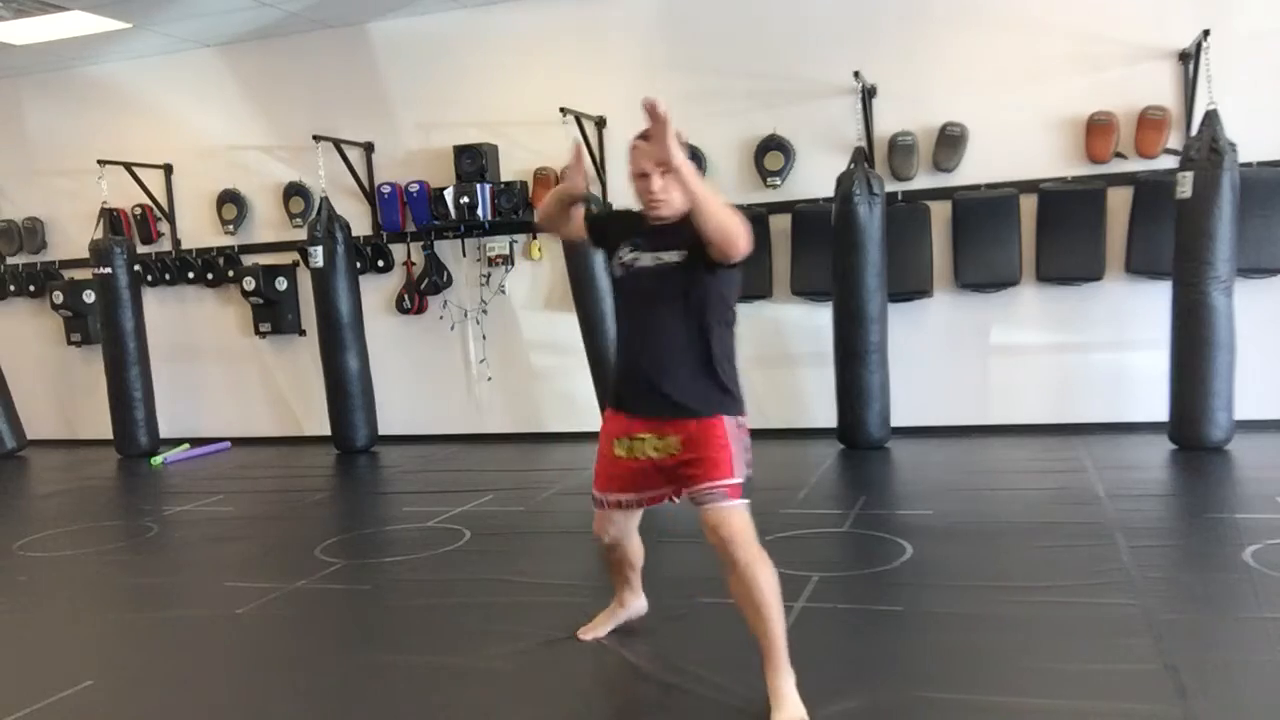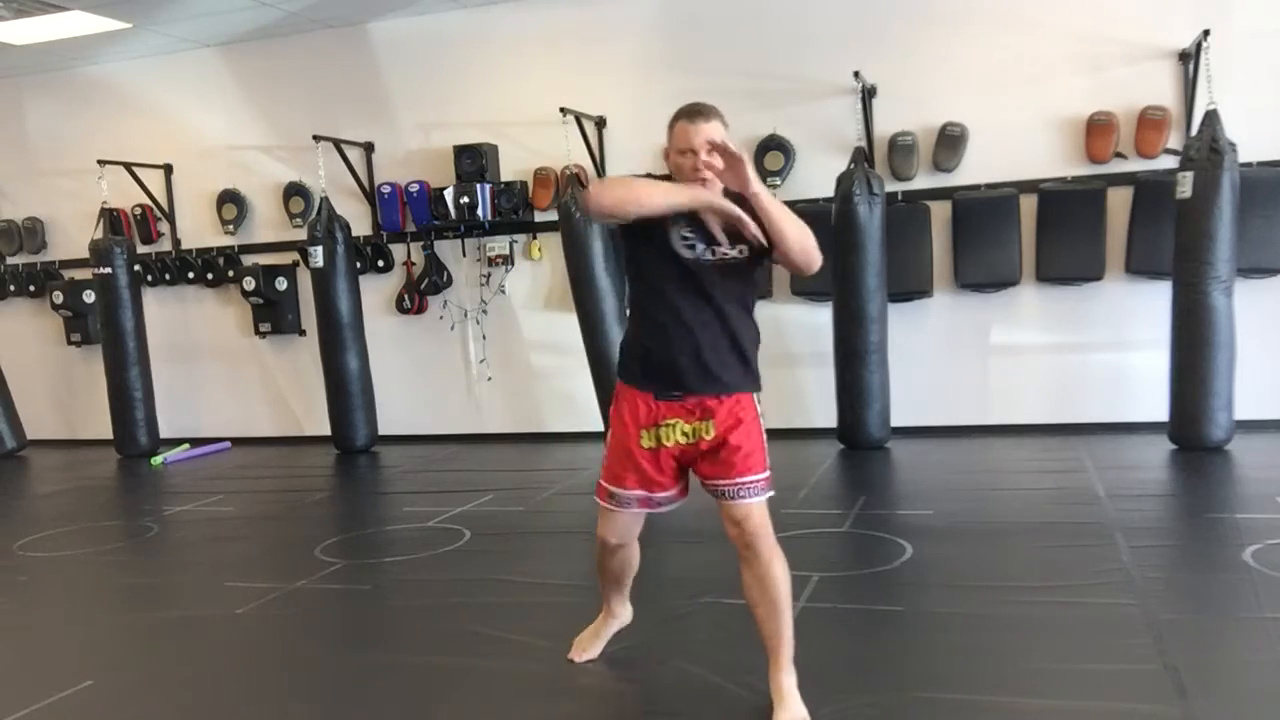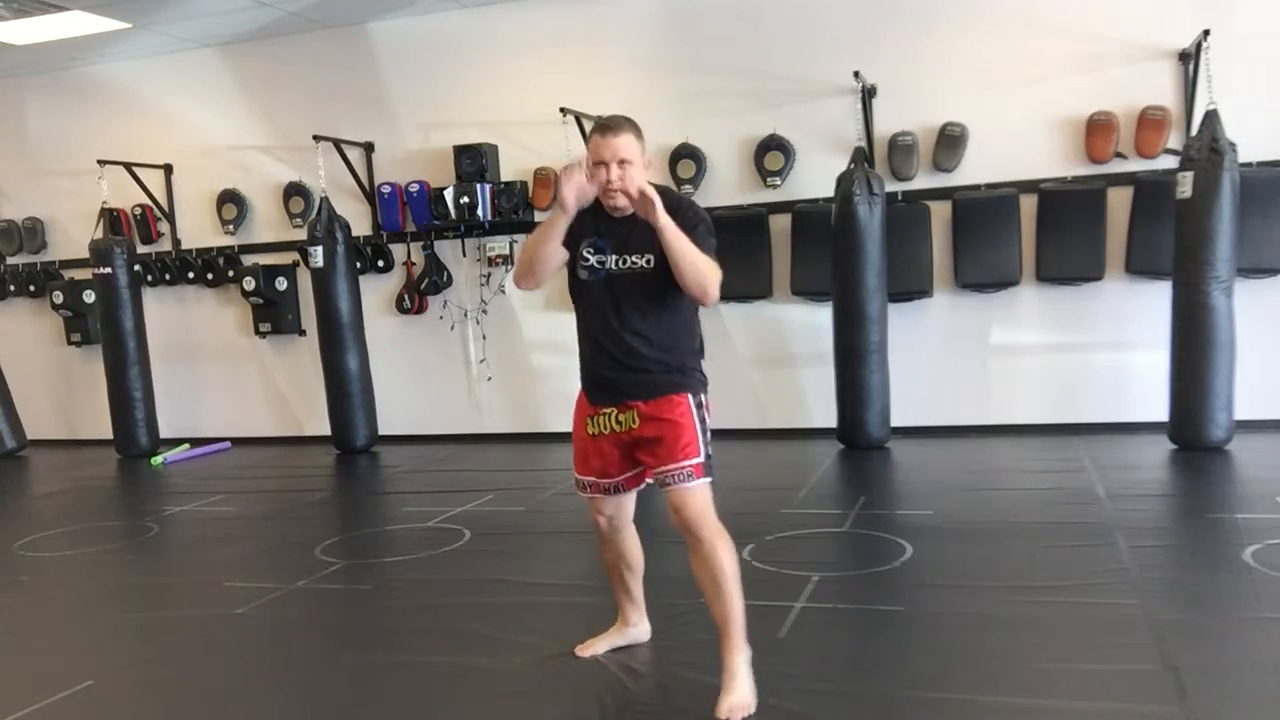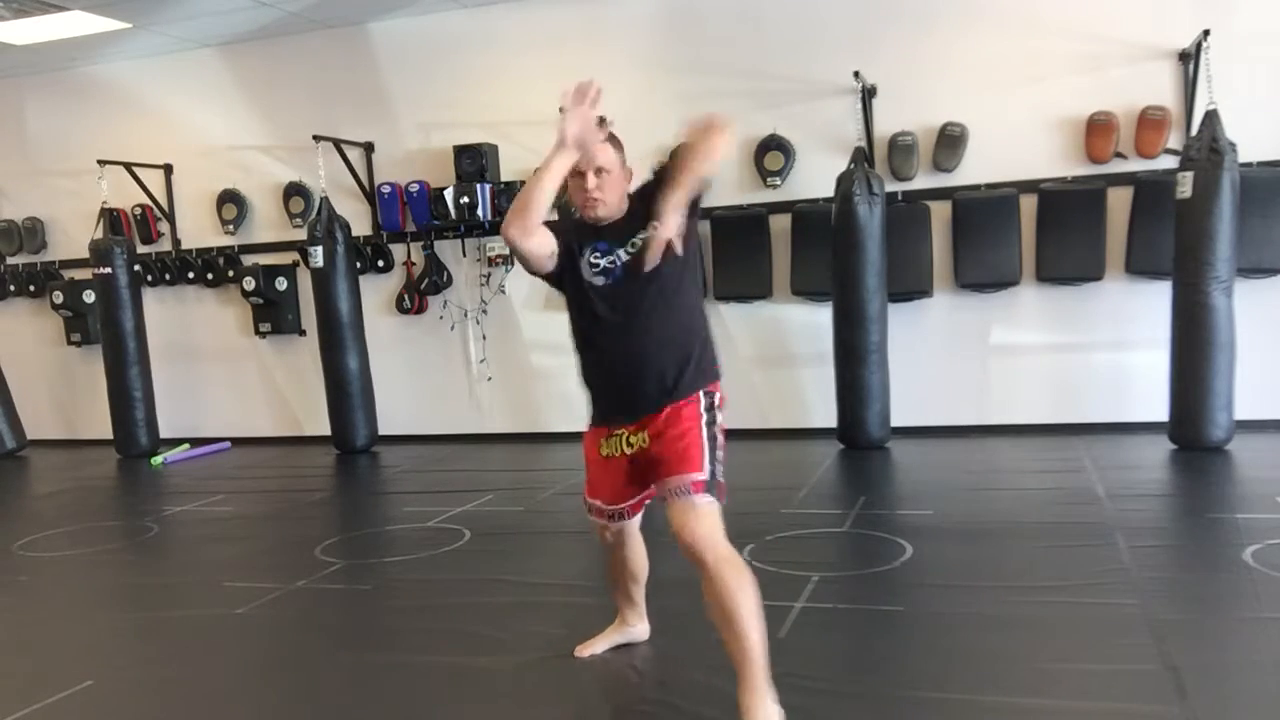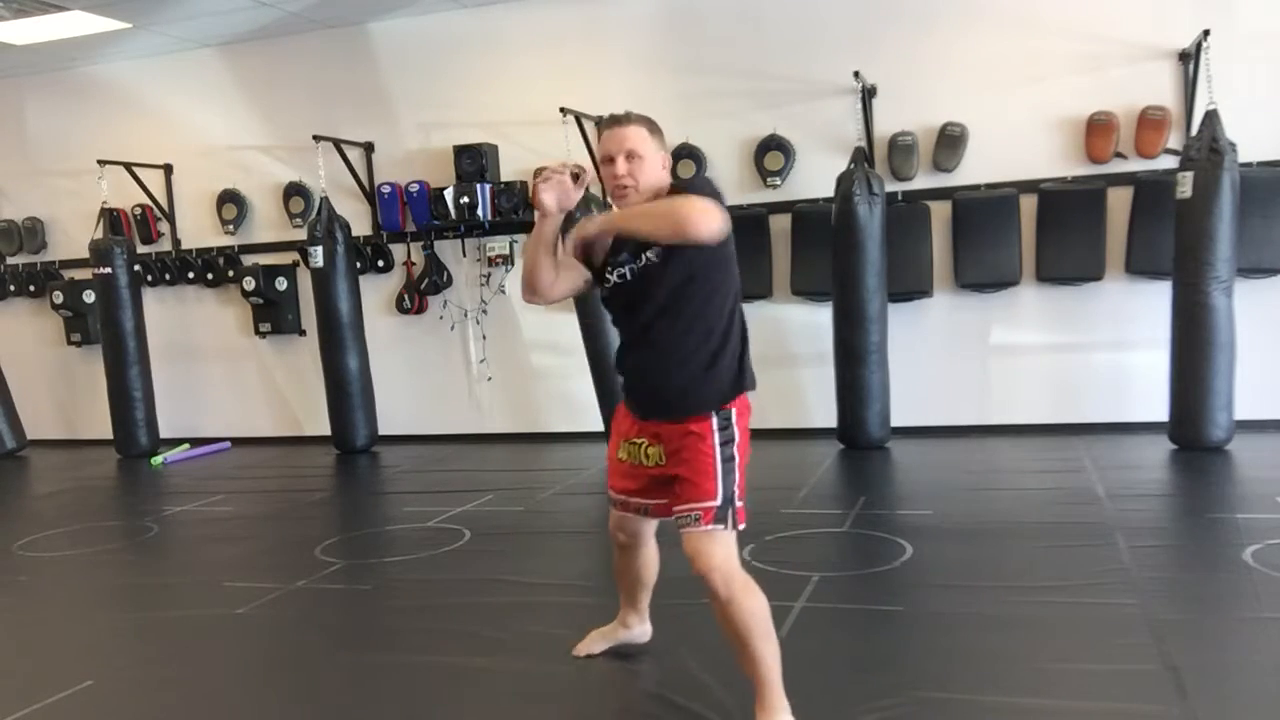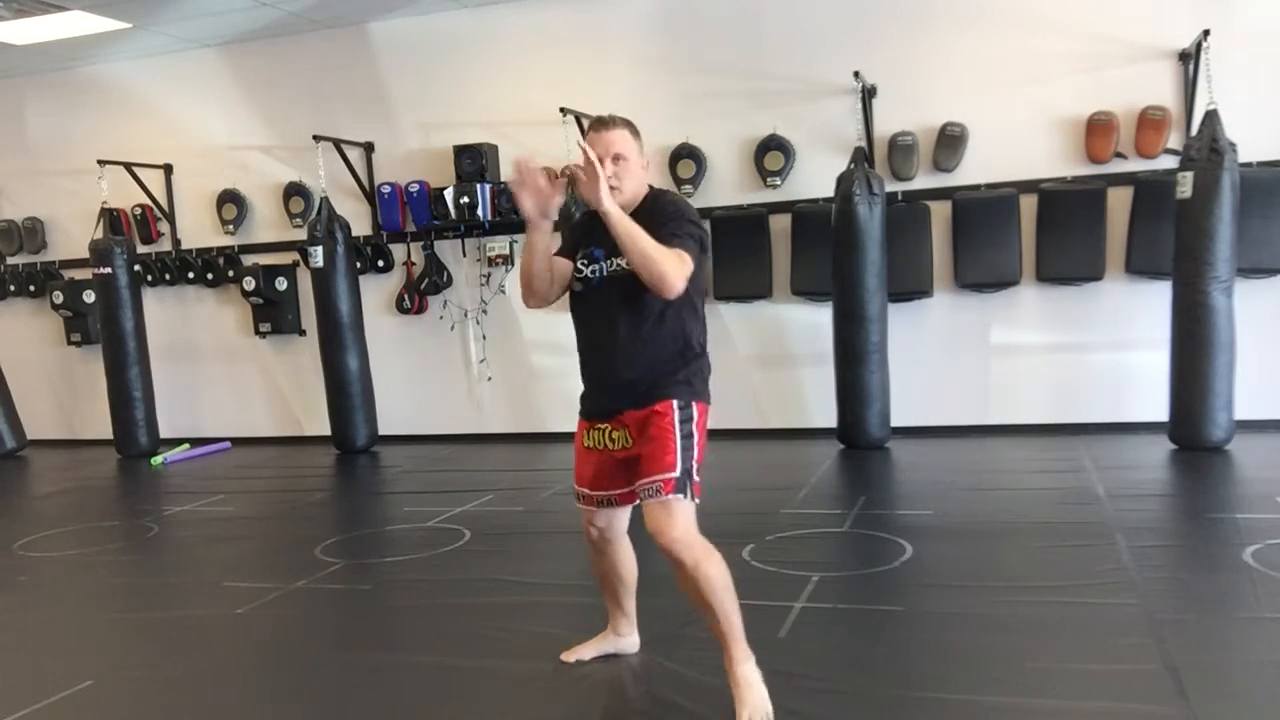
dt=0.5s
person 1, frame 1
left shoulder: (714, 227)
right shoulder: (621, 229)
left elbow: (733, 247)
right elbow: (551, 223)
left wrist: (677, 164)
right wrist: (569, 189)
left hip: (706, 414)
right hip: (633, 415)
left knee: (732, 539)
right knee: (609, 527)
right ankle: (630, 599)
person 1, frame 2
left shoulder: (742, 208)
right shoulder: (654, 197)
left elbow: (810, 261)
right elbow: (599, 198)
left wrist: (753, 189)
right wrist: (701, 198)
left hip: (728, 398)
right hip: (648, 397)
left knee: (752, 532)
right knee: (614, 530)
right ankle: (613, 609)
person 1, frame 3
left shoulder: (680, 211)
right shoulder: (577, 221)
left elbow: (708, 290)
right elbow: (526, 277)
left wrist: (655, 213)
right wrist: (564, 206)
left hip: (669, 391)
right hip: (600, 397)
left knee: (695, 515)
right knee: (607, 516)
left ankle: (737, 660)
right ankle: (632, 621)
person 1, frame 4
left shoulder: (657, 207)
right shoulder: (566, 240)
left elbow: (716, 135)
right elbow: (518, 232)
left wrist: (673, 202)
right wrist: (567, 147)
left hip: (682, 402)
right hip: (614, 418)
left knee: (702, 539)
right knee: (616, 528)
right ankle: (631, 620)
person 1, frame 5
left shoulder: (691, 197)
right shoulder: (608, 238)
left elbow: (702, 224)
right elbow: (539, 291)
left wrist: (605, 224)
right wrist: (551, 217)
left hip: (706, 416)
right hip: (642, 412)
left knee: (714, 564)
right knee: (627, 527)
right ankle: (633, 620)
person 1, frame 6
left shoulder: (672, 214)
right shoulder: (583, 229)
left elbow: (669, 281)
right elbow: (536, 294)
left wrist: (609, 206)
right wrist: (538, 219)
left hip: (667, 400)
right hip: (602, 406)
left knee: (673, 533)
right knee: (600, 526)
left ankle: (741, 662)
right ankle: (622, 629)
